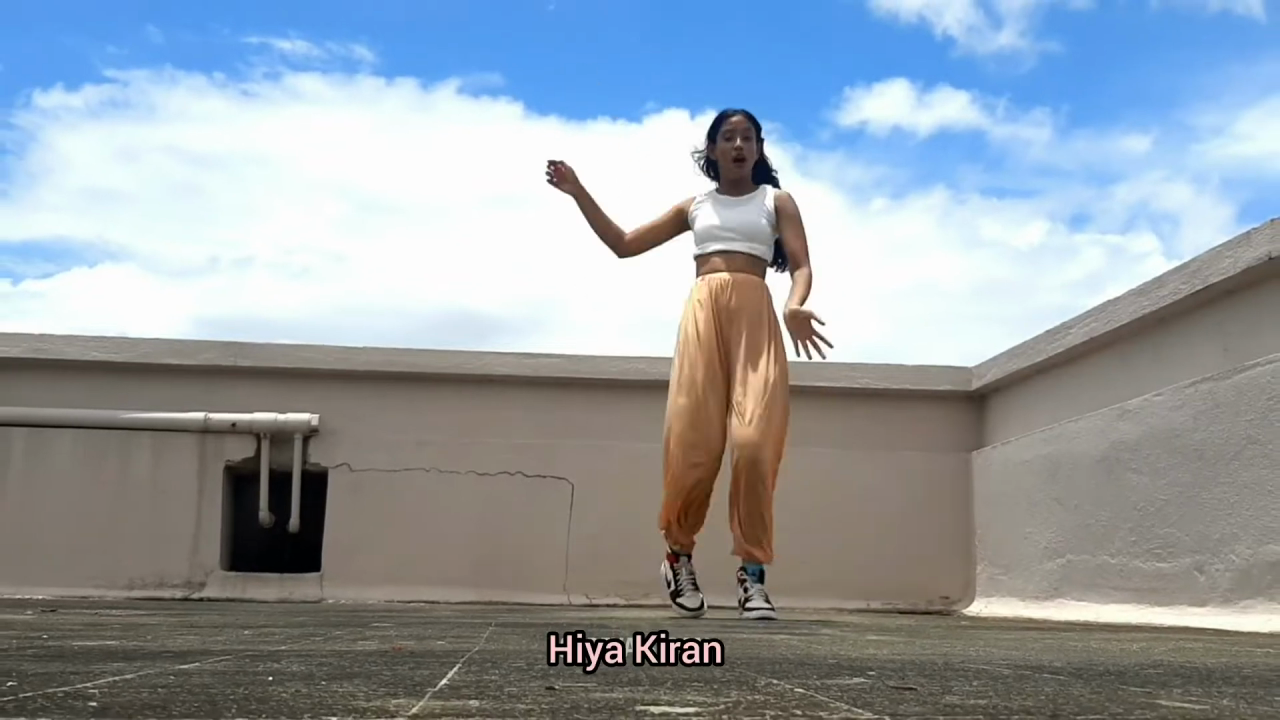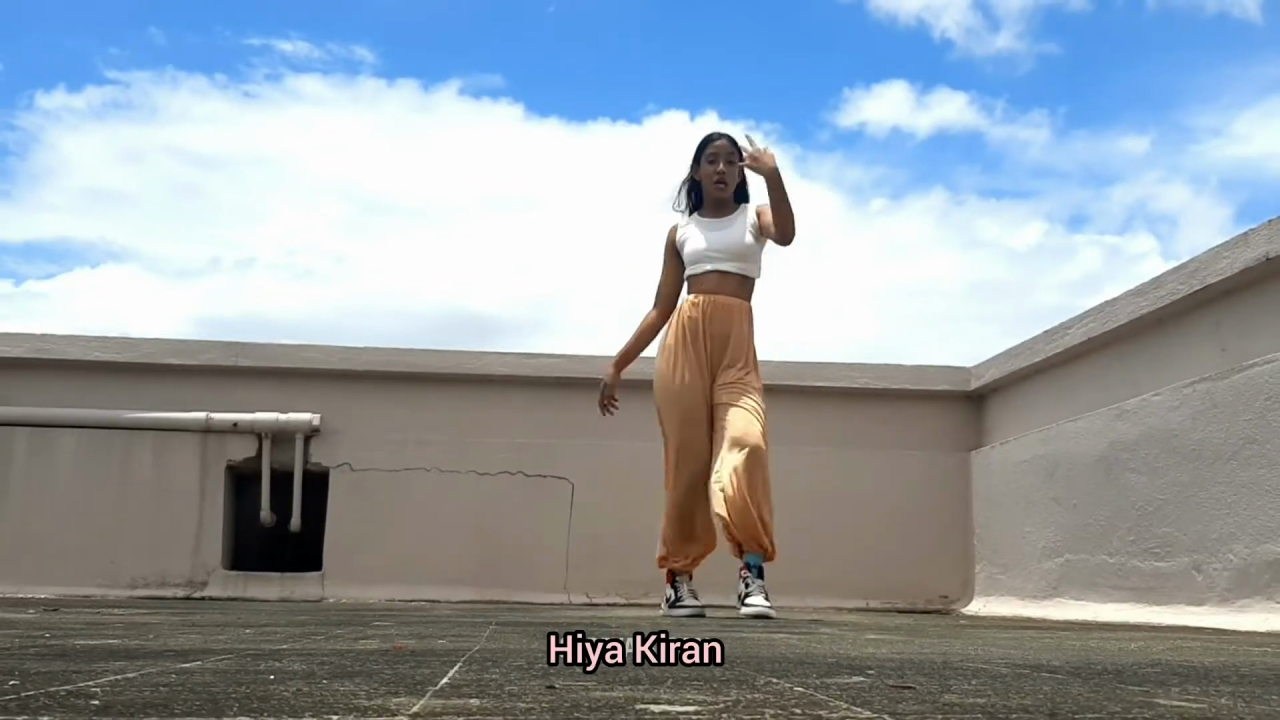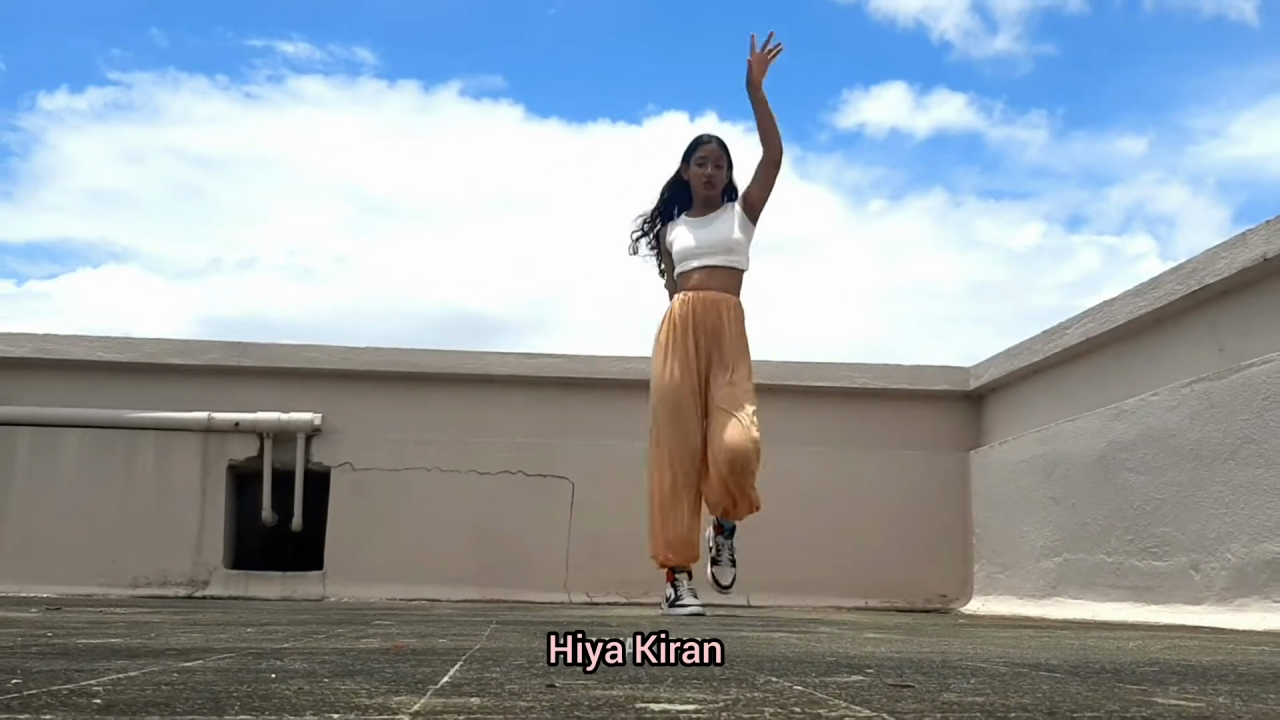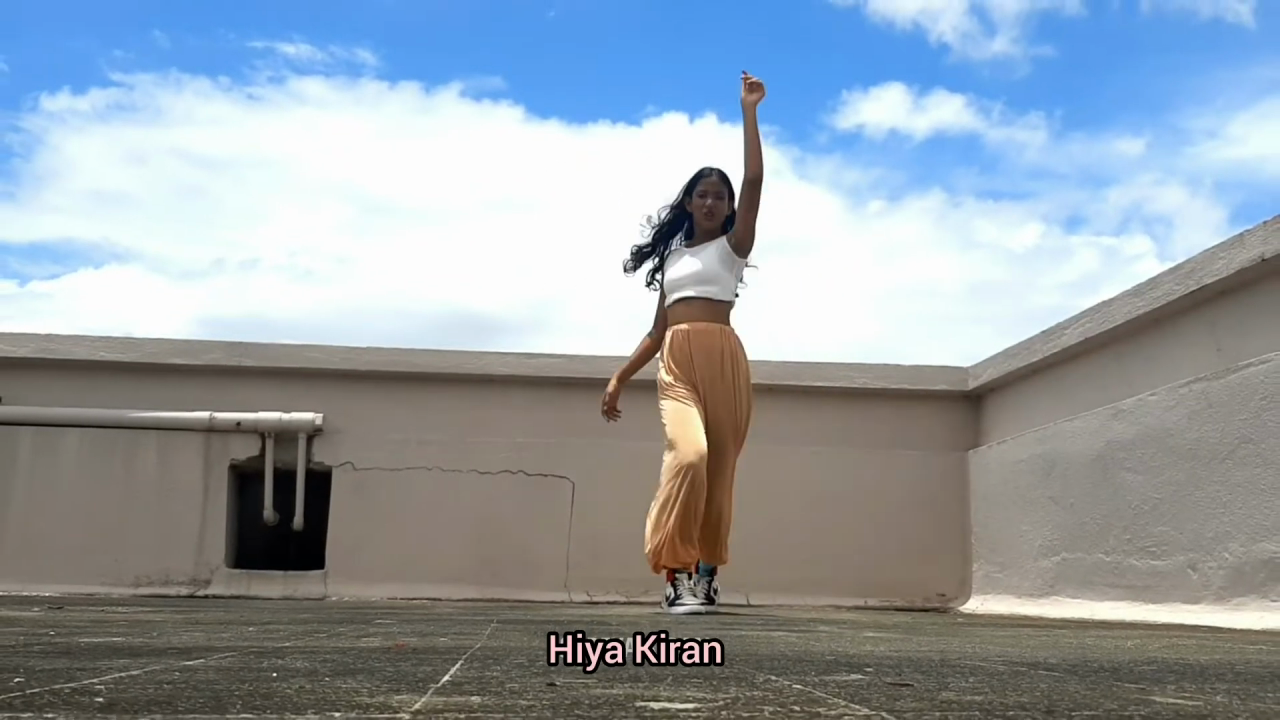
dt=0.2s
person 1, frame 1
left shoulder: (778, 200)
right shoulder: (695, 207)
left elbow: (801, 266)
right elbow: (624, 245)
left wrist: (798, 306)
right wrist: (578, 192)
left hip: (759, 319)
right hip: (703, 318)
left knee: (753, 444)
right knee: (691, 444)
left ankle: (753, 575)
right ankle: (678, 553)
person 1, frame 2
left shoulder: (755, 214)
right shoulder: (681, 230)
left elbow: (785, 235)
right elbow: (661, 309)
left wrist: (773, 176)
right wrist: (615, 365)
left hip: (734, 341)
right hip: (684, 339)
left knee: (745, 443)
right knee: (687, 457)
left ankle: (753, 577)
right ankle: (679, 576)
person 1, frame 3
left shoulder: (744, 211)
right shoulder: (670, 227)
left elbow: (774, 156)
left wrist: (756, 85)
right wrist: (664, 362)
left hip: (728, 329)
right hip: (677, 330)
left knee: (739, 440)
right knee: (678, 448)
left ankle: (724, 527)
right ankle: (677, 573)
person 1, frame 4
left shoulder: (734, 244)
right shoulder: (669, 257)
left elbow: (756, 184)
right elbow: (659, 328)
left wrist: (747, 114)
right wrist: (620, 380)
left hip: (724, 357)
right hip: (677, 365)
left knee: (717, 469)
right knee: (688, 455)
left ankle: (705, 571)
right ankle: (678, 574)
